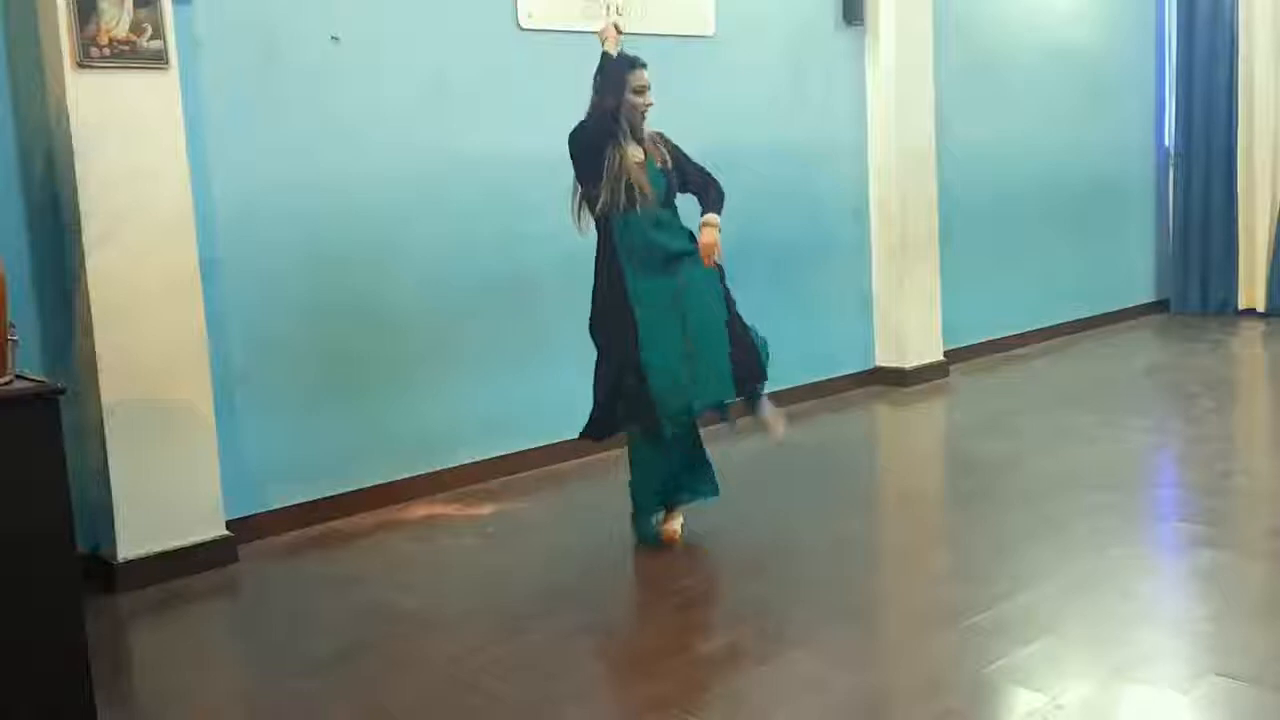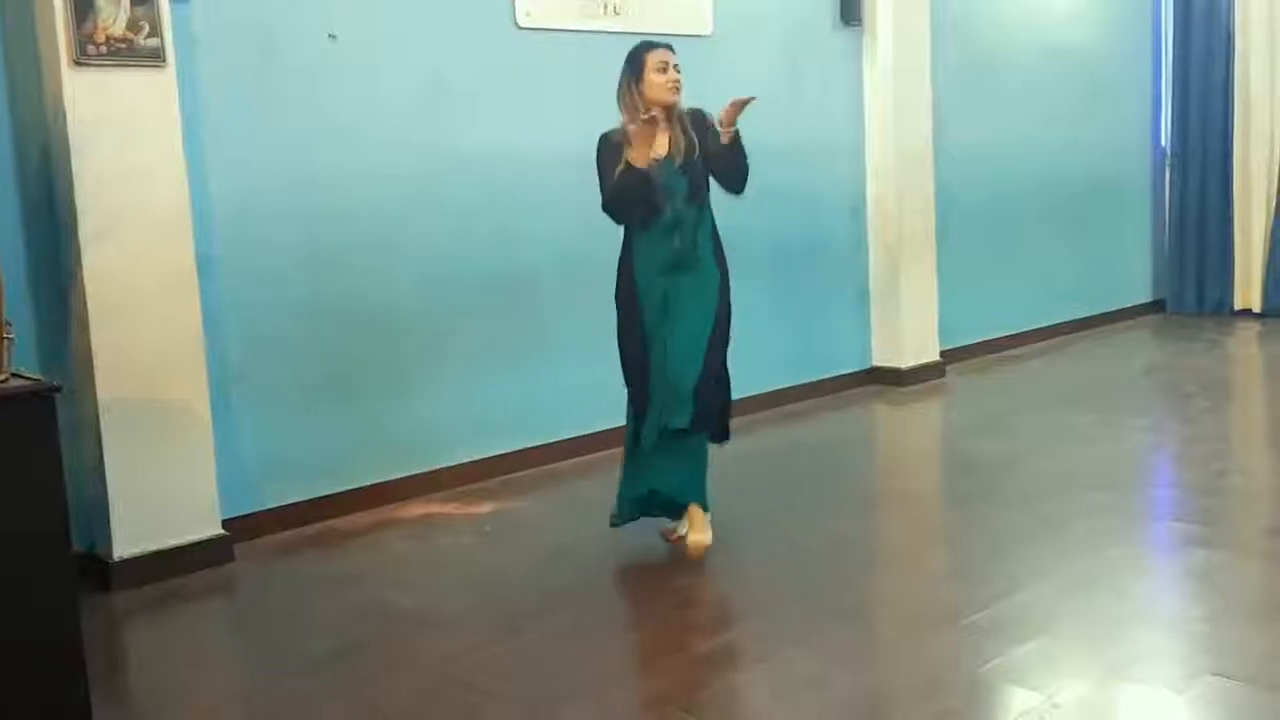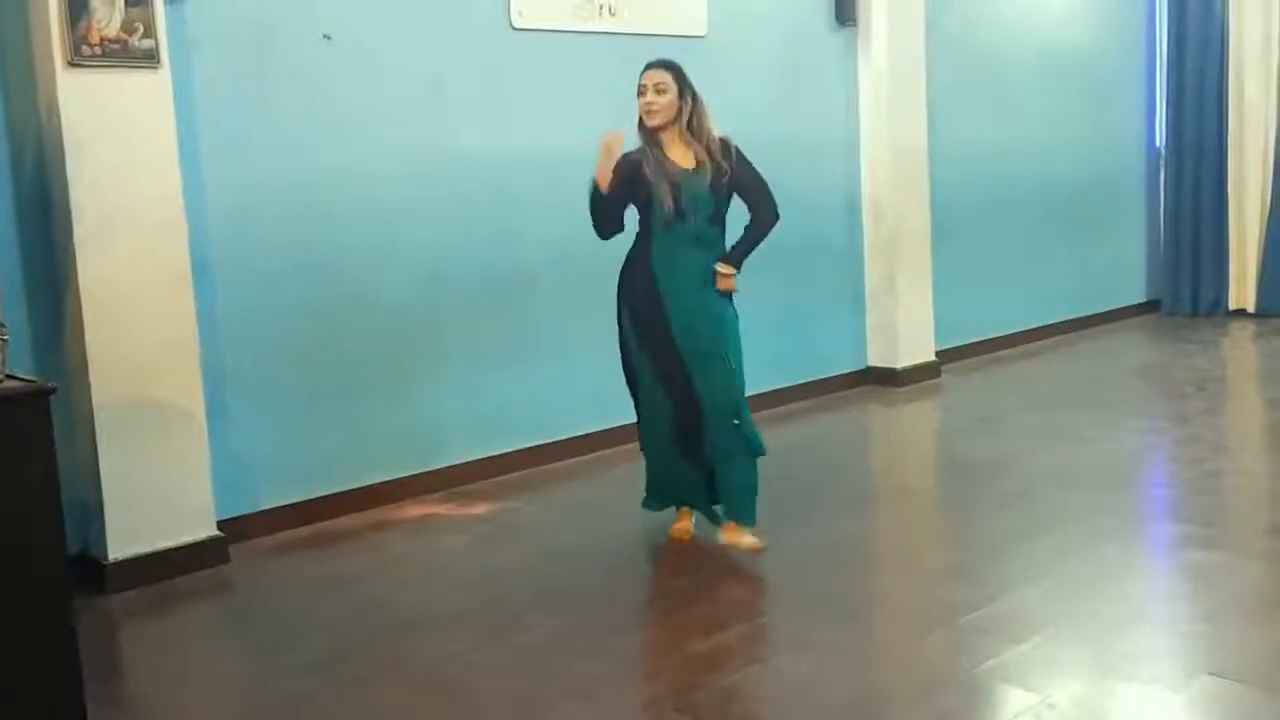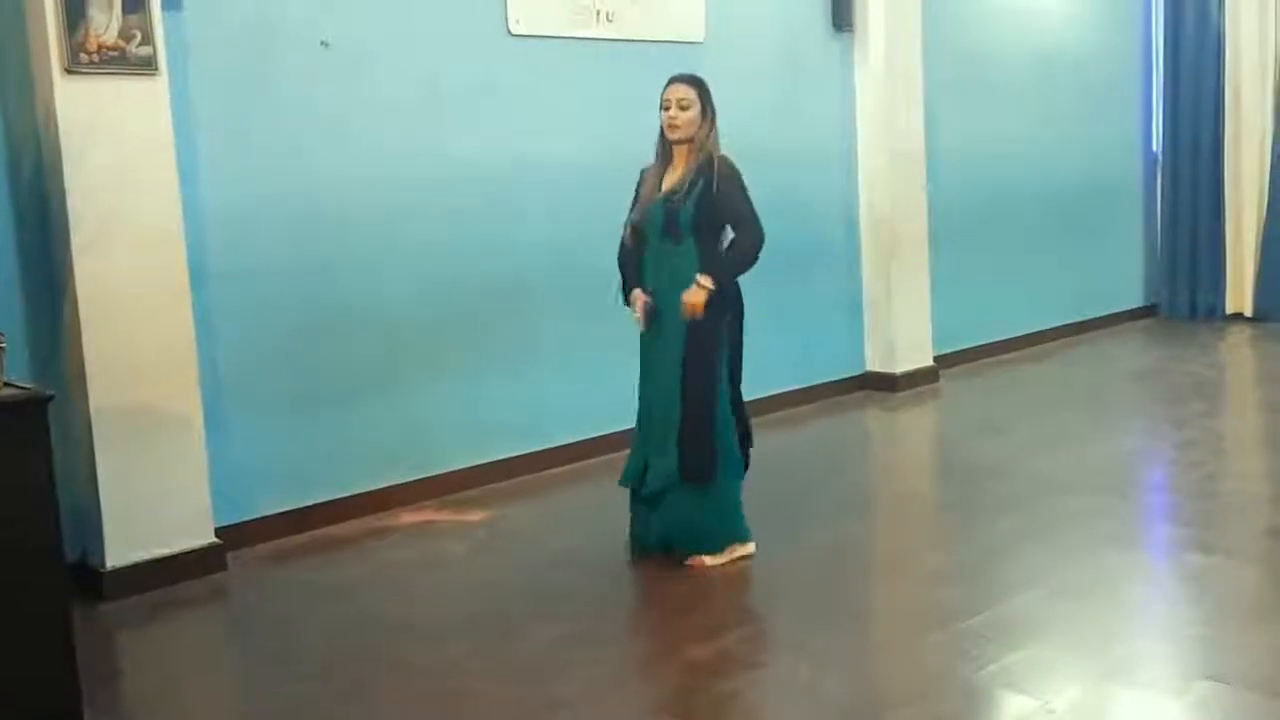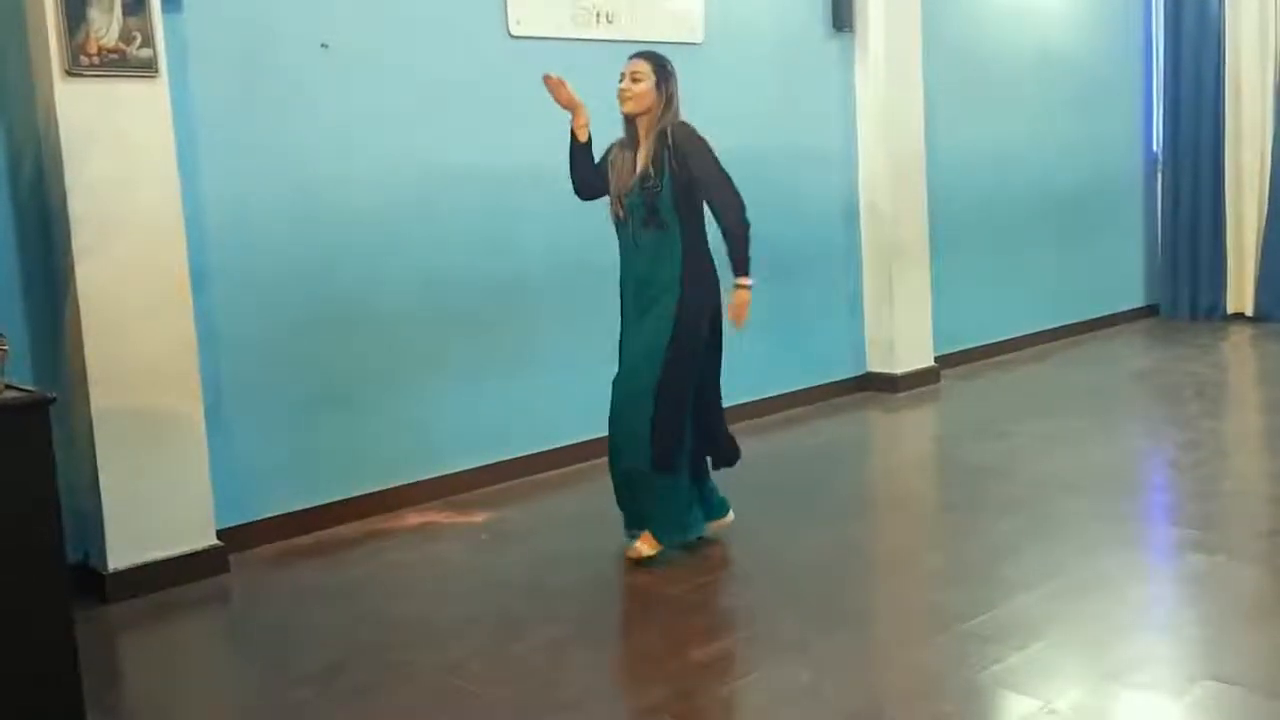
dt=1s
person 1, frame 1
left shoulder: (659, 146)
right shoulder: (589, 147)
left elbow: (707, 184)
right elbow: (603, 107)
left wrist: (710, 221)
right wrist: (610, 49)
left hip: (682, 266)
right hip: (631, 284)
left knee: (717, 337)
right knee: (656, 393)
left ankle: (756, 398)
right ankle: (666, 503)
person 1, frame 2
left shoulder: (697, 126)
right shoulder: (614, 144)
left elbow: (736, 183)
right elbow: (620, 210)
left wrist: (728, 132)
right wrist: (638, 155)
left hip: (699, 273)
right hip: (646, 279)
left knee: (691, 382)
right knee: (653, 386)
left ankle: (691, 501)
right ankle: (668, 497)
person 1, frame 3
left shoulder: (721, 152)
right shoulder: (635, 164)
left elbow: (765, 208)
right elbow: (605, 226)
left wrist: (733, 260)
right wrist: (603, 177)
left hip: (708, 289)
right hip: (653, 294)
left knee: (723, 396)
right knee: (669, 401)
left ankle: (736, 517)
right ankle: (685, 501)
person 1, frame 4
left shoulder: (718, 173)
right shoulder: (649, 179)
left elbow: (750, 237)
right elbow: (630, 247)
left wrist: (708, 282)
right wrist: (635, 292)
left hip: (705, 317)
right hip: (663, 319)
left knee: (698, 421)
right knee: (662, 420)
left ankle: (727, 536)
right ankle: (671, 530)
person 1, frame 5
left shoulder: (681, 141)
right shoulder: (622, 153)
left elbow: (729, 206)
right elbow: (586, 187)
left wrist: (741, 279)
right wrist: (578, 119)
left hip: (682, 293)
right hip: (641, 296)
left knee: (649, 399)
right knee: (668, 403)
left ankle: (665, 521)
right ankle: (705, 509)
